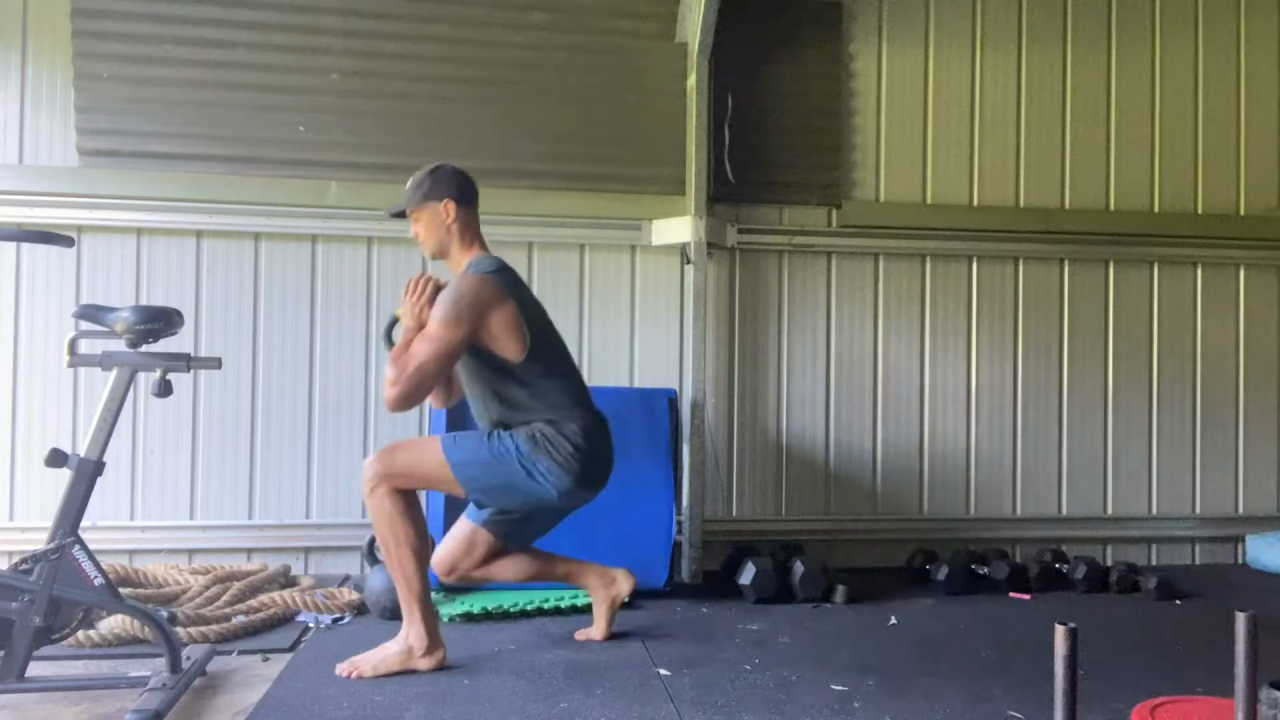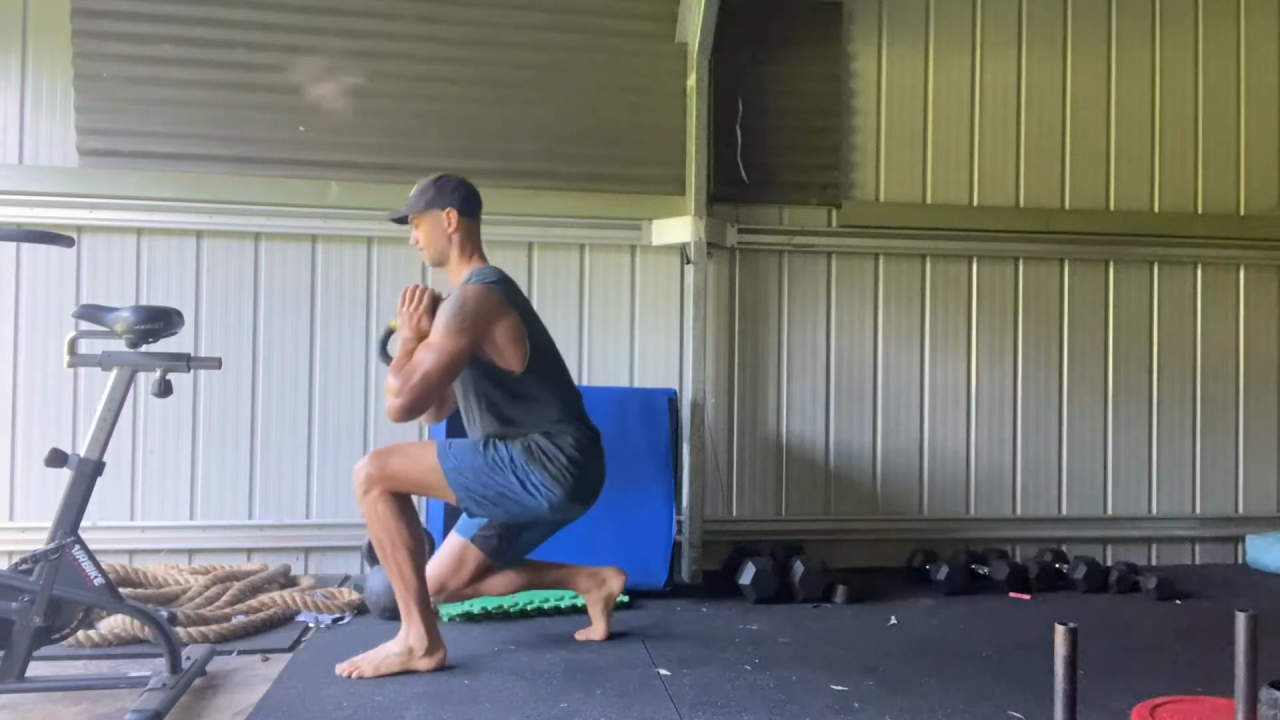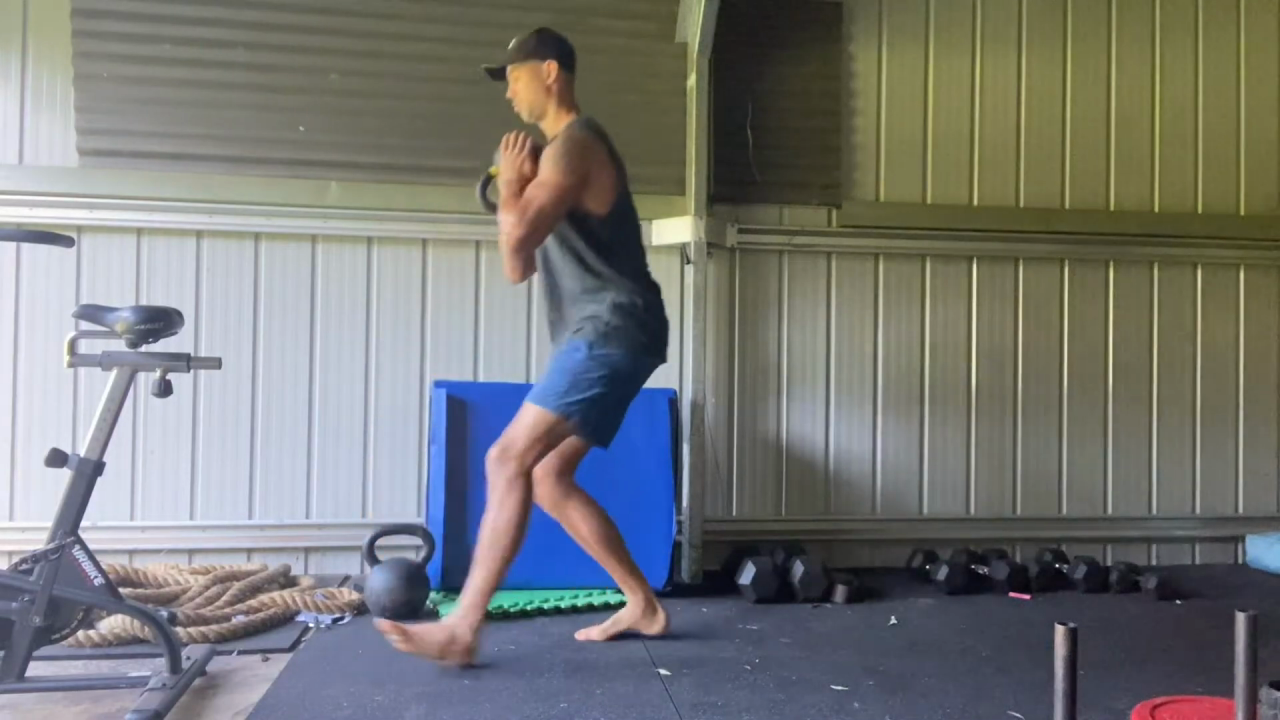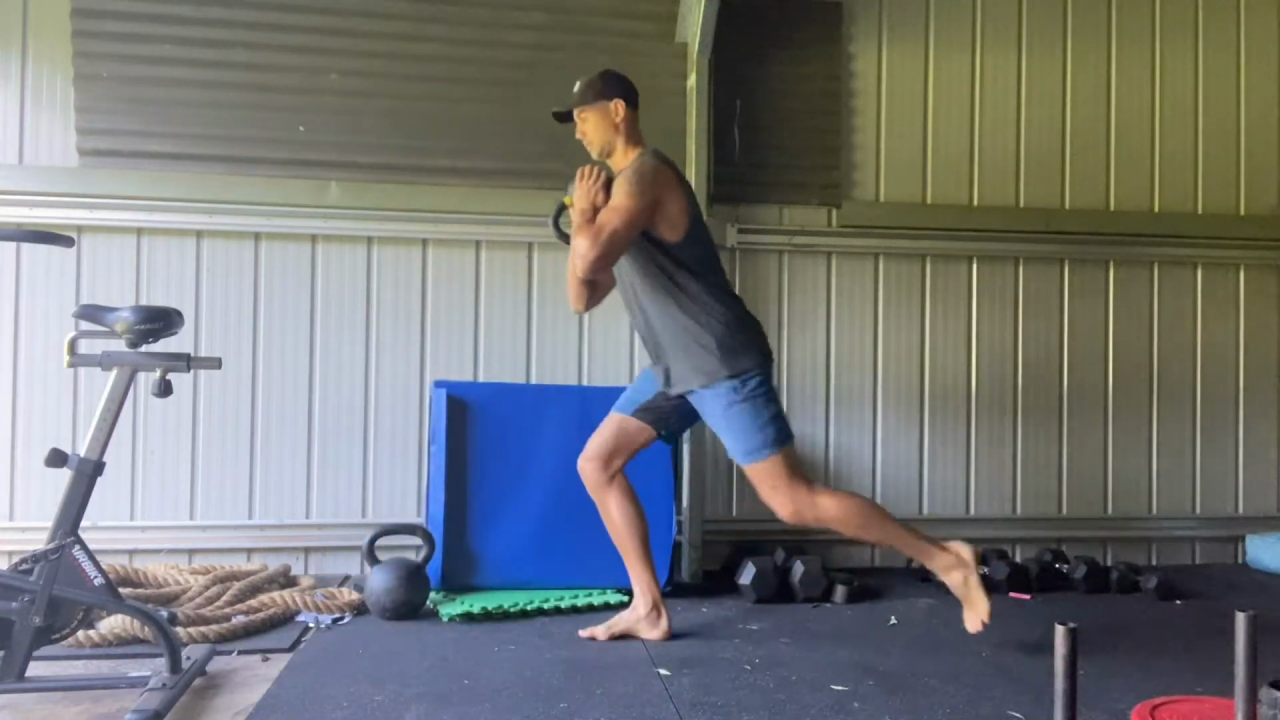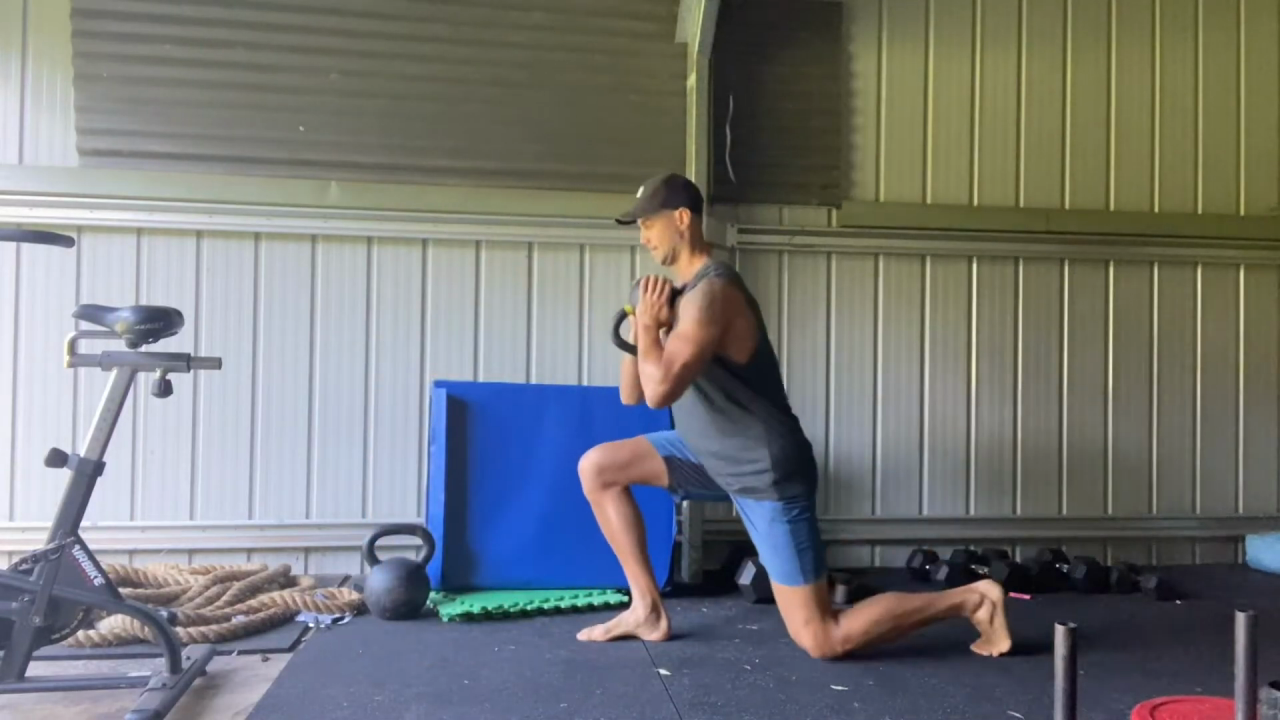
dt=0.5s
person 1, frame 1
left shoulder: (470, 289)
right shoulder: (481, 284)
left elbow: (398, 391)
right elbow: (444, 395)
left wrist: (412, 327)
right wrist: (426, 328)
left hip: (557, 454)
right hip: (554, 455)
left knee: (381, 471)
right knee: (451, 564)
left ankle: (419, 639)
right ankle: (601, 581)
person 1, frame 2
left shoulder: (473, 300)
right shoulder: (477, 296)
left elbow: (400, 403)
right elbow: (436, 408)
left wrist: (410, 337)
right wrist: (420, 340)
left hip: (553, 469)
right hip: (545, 471)
left knee: (374, 474)
right knee: (442, 582)
left ankle: (419, 640)
right ankle: (594, 581)
person 1, frame 3
left shoulder: (574, 144)
right shoulder: (553, 150)
left elbow: (516, 237)
right elbow: (521, 265)
left wrist: (511, 186)
right wrist: (513, 195)
left hip: (614, 332)
right hip: (599, 337)
left knee: (507, 460)
right knee: (549, 477)
left ankle: (467, 623)
right ankle: (643, 604)
person 1, frame 4
left shoulder: (644, 176)
right shoulder: (621, 187)
left elbow: (589, 260)
right elbow: (583, 296)
left wrist: (583, 218)
right wrist: (583, 220)
left hip: (723, 360)
right hip: (680, 363)
left knee: (792, 501)
right knee: (595, 463)
left ankle: (941, 558)
right ankle: (647, 608)
person 1, frame 5
left shoulder: (711, 292)
right shoulder: (688, 293)
left elbow: (660, 391)
right elbow: (633, 396)
left wrist: (648, 327)
right wrist: (640, 333)
left hip: (766, 473)
right hip: (723, 457)
left knee: (822, 640)
right knee: (596, 469)
left ankle: (974, 599)
right ankle: (647, 610)
